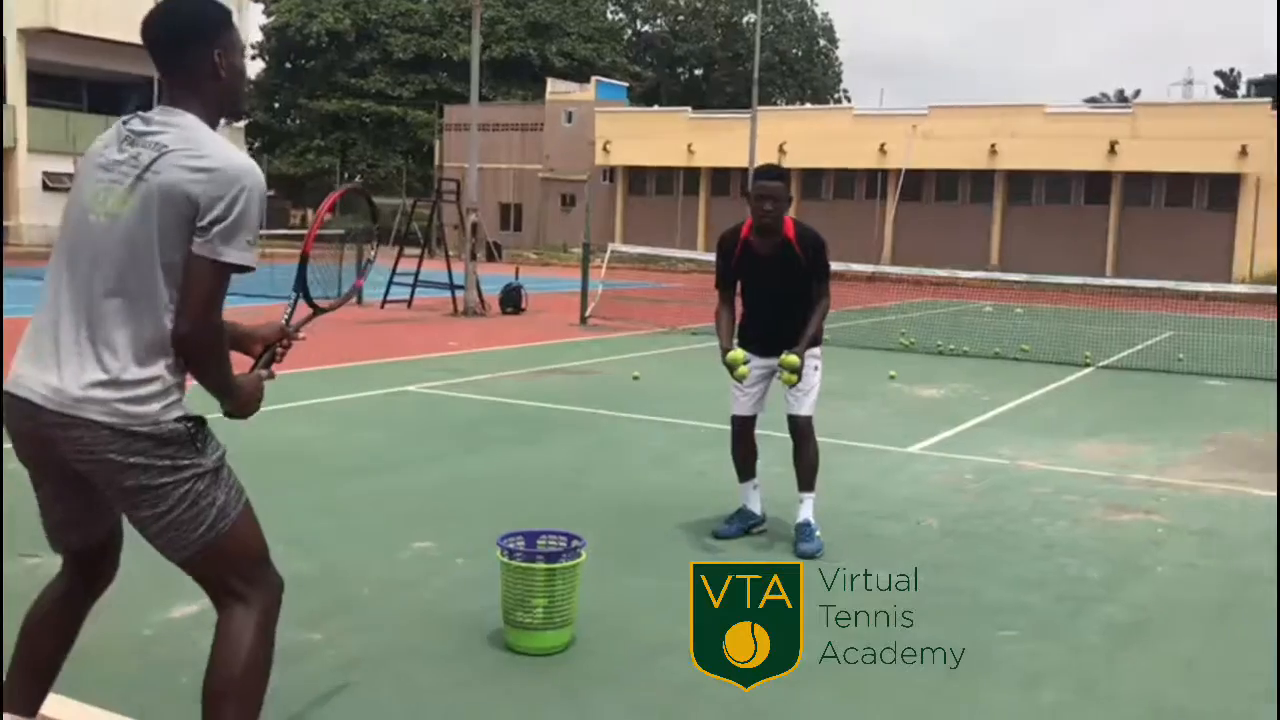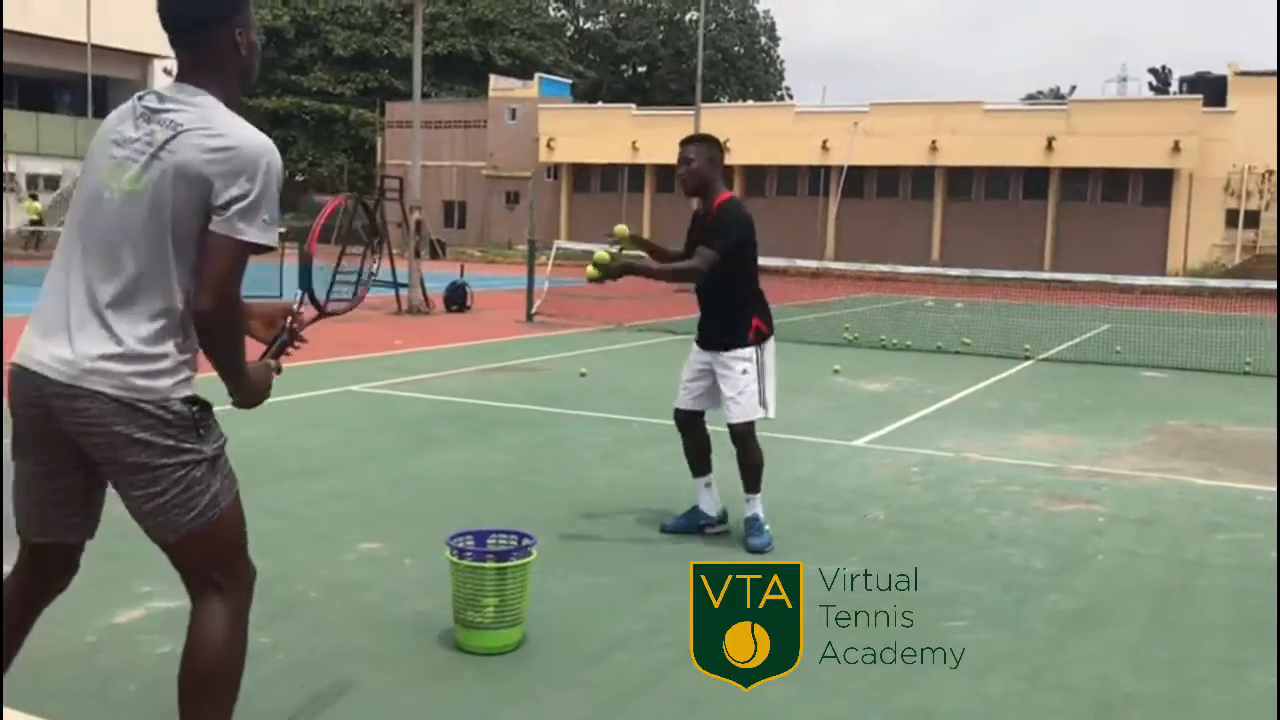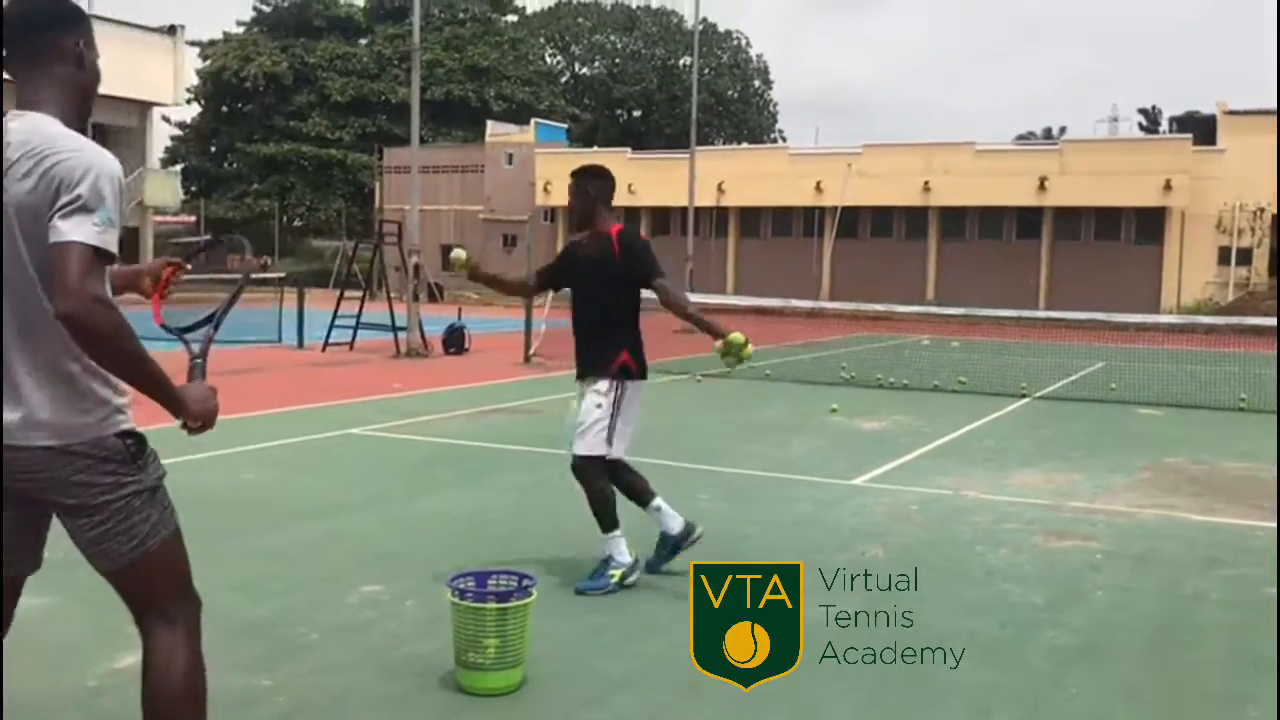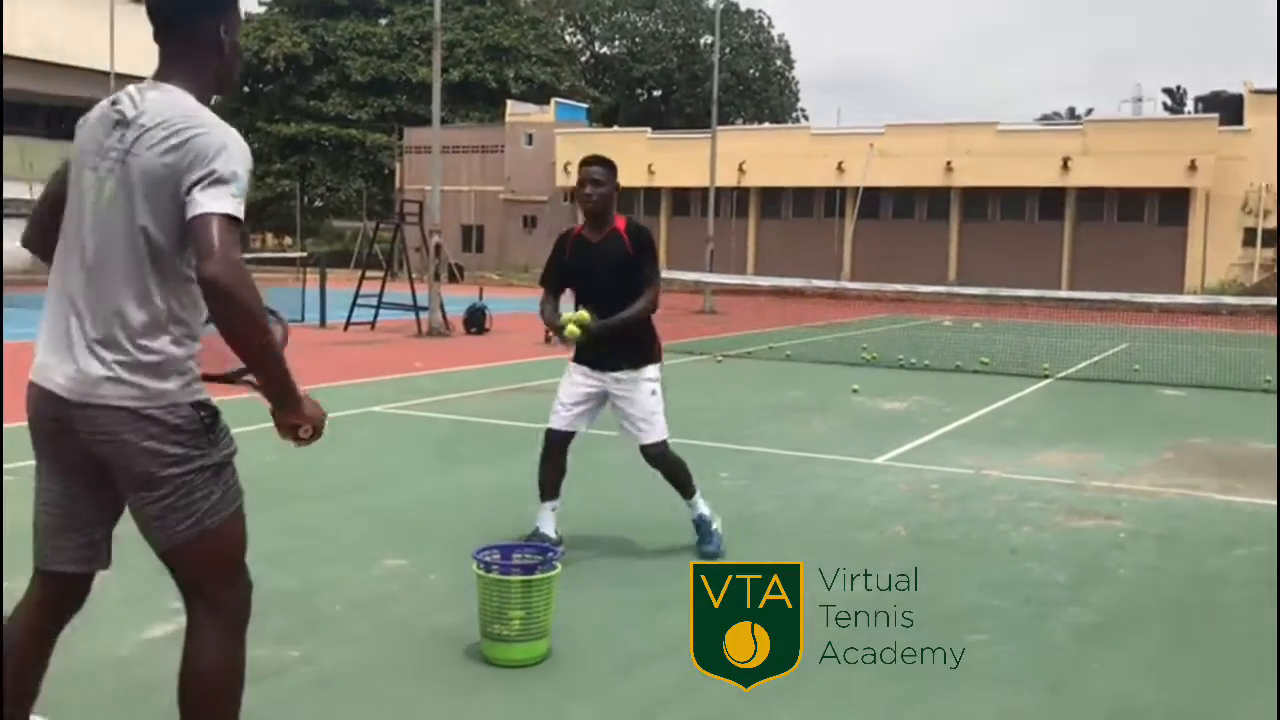
dt=1s
person 1, frame 1
left shoulder: (112, 143)
right shoulder: (229, 170)
right elbow: (191, 325)
left wrist: (239, 336)
right wrist: (232, 391)
right hip: (126, 418)
left knee: (88, 566)
right knee: (251, 591)
person 1, frame 2
left shoulder: (124, 119)
right shoulder: (245, 150)
right elbow: (209, 300)
left wrist: (242, 316)
right wrist: (241, 376)
right hip: (133, 395)
right knee: (225, 584)
person 1, frame 3
right shoulder: (84, 162)
right elbow: (77, 307)
left wrist: (121, 277)
right wrist: (177, 397)
right hip: (79, 439)
right knee: (171, 616)
person 1, frame 4
left shoulder: (101, 119)
right shoulder: (210, 139)
right elbow: (221, 275)
right wrist: (286, 397)
right hip: (149, 406)
right knee: (221, 600)
person 2, frame 1
left shoulder: (808, 242)
right shoulder: (731, 242)
left elbow: (822, 298)
right elbow: (726, 301)
left wrist: (803, 345)
right wrist: (726, 346)
left hip: (799, 345)
right hip: (752, 346)
left knee: (801, 425)
right knee: (741, 423)
left ankle: (806, 518)
right ankle: (751, 508)
person 2, frame 2
left shoulder: (731, 215)
right shoulder: (702, 215)
left elbow: (698, 268)
right elbow: (687, 260)
left wrist: (632, 270)
right wrist: (645, 246)
left hip: (743, 340)
right hip: (708, 338)
left knee: (741, 429)
right knee: (687, 417)
left ankle: (755, 515)
right ankle: (709, 508)
person 2, frame 3
left shoulder: (627, 244)
right shoulder: (576, 251)
left elbow: (666, 292)
right elbow: (530, 287)
left wrist: (713, 329)
right wrist: (483, 277)
left hip: (617, 372)
right hip: (593, 373)
left knee: (587, 463)
right knee: (607, 462)
left ankle: (621, 560)
right ankle: (674, 525)
person 2, frame 4
left shoulder: (637, 237)
right shoulder: (567, 243)
left elbow: (651, 298)
right elbow: (550, 297)
left wrist: (605, 325)
right wrist: (554, 322)
left hip: (636, 365)
right hip: (586, 363)
left knee: (655, 450)
right knee: (554, 439)
left ankle: (702, 516)
right ankle: (546, 530)
